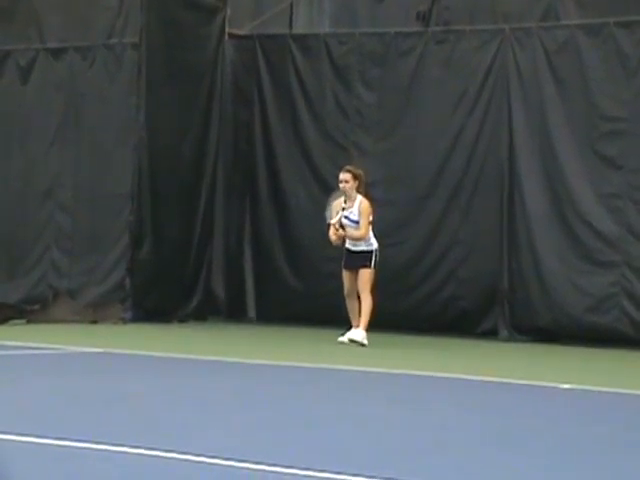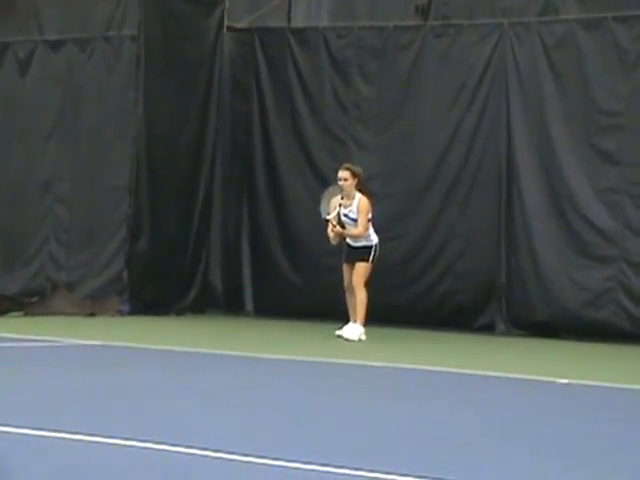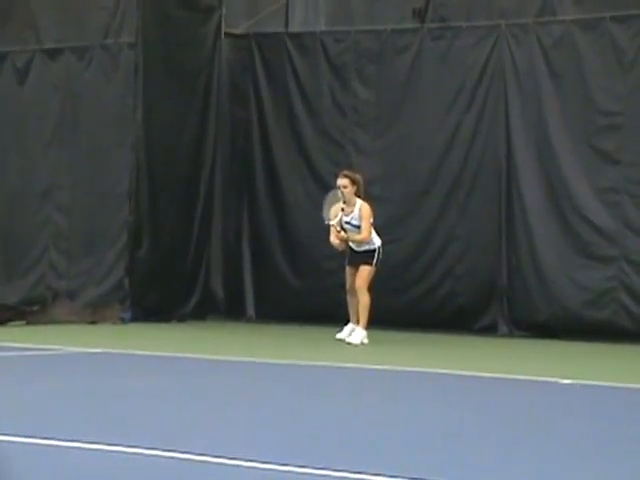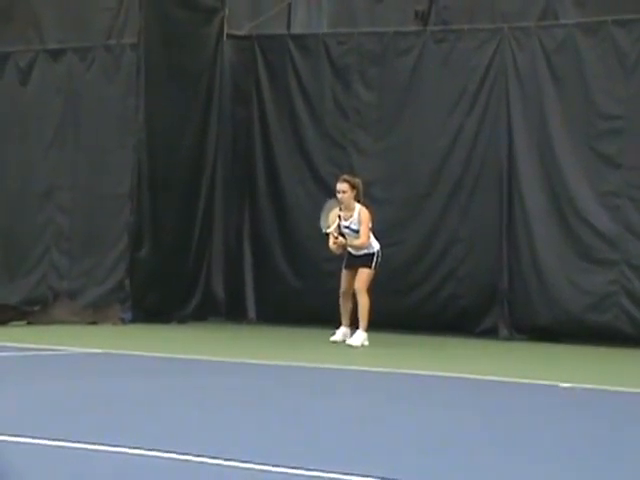
dt=0.3s
person 1, frame 1
left shoulder: (363, 204)
right shoulder: (337, 204)
left elbow: (363, 234)
right elbow: (333, 229)
left wrist: (345, 234)
right wrist: (335, 237)
left hip: (367, 251)
right hip: (350, 251)
left knee: (363, 290)
right knee: (348, 292)
left ankle: (362, 332)
right ankle: (355, 328)
person 1, frame 2
left shoulder: (362, 202)
right shoulder: (336, 201)
left elbow: (361, 231)
right elbow: (332, 227)
left wrist: (342, 232)
right wrist: (333, 235)
left hip: (367, 246)
right hip: (350, 246)
left knee: (358, 283)
right knee: (348, 286)
left ankle: (359, 328)
right ankle: (352, 323)
person 1, frame 3
left shoulder: (363, 208)
right shoulder: (337, 208)
left elbow: (365, 237)
right elbow: (333, 236)
left wrist: (347, 237)
right wrist: (337, 242)
left hip: (370, 250)
right hip: (353, 250)
left knee: (360, 286)
right knee: (350, 288)
left ankle: (362, 331)
right ankle: (352, 325)
person 1, frame 4
left shoulder: (362, 213)
right shoulder: (335, 213)
left elbow: (364, 242)
right elbow: (332, 240)
left wrist: (345, 243)
right wrist: (335, 246)
left hip: (369, 253)
right hip: (351, 254)
left knee: (360, 288)
right knee: (344, 291)
left ankle: (362, 333)
right ankle: (345, 329)
